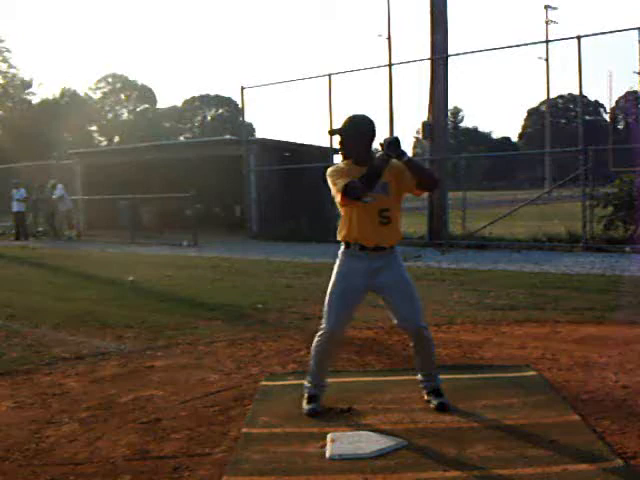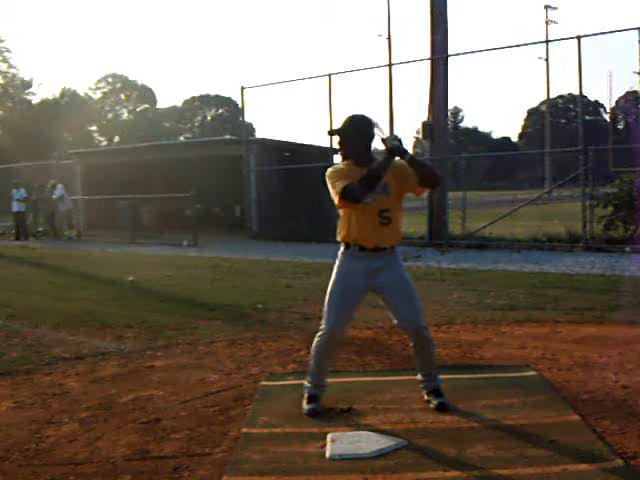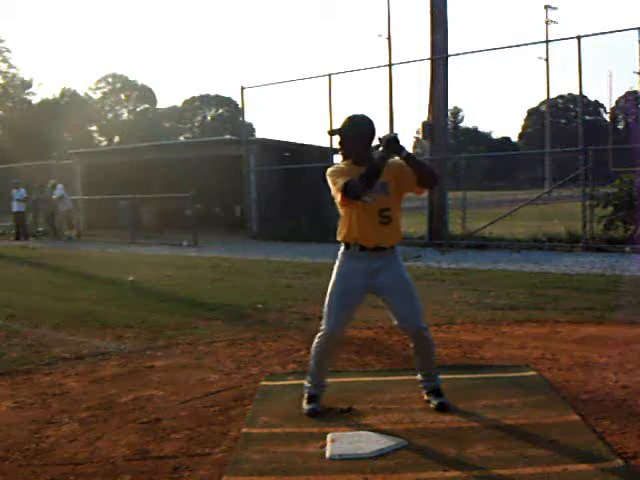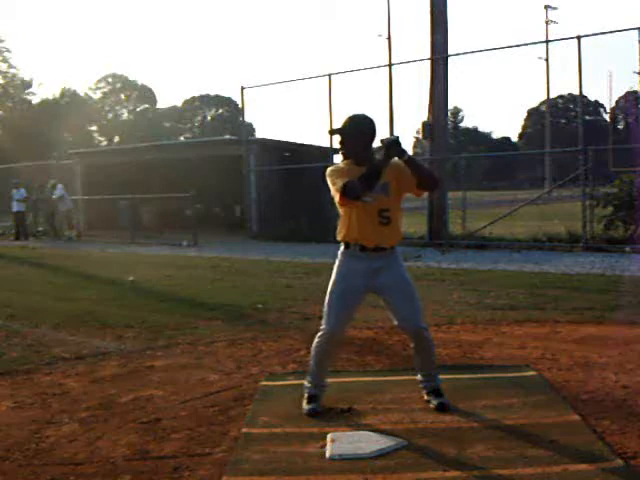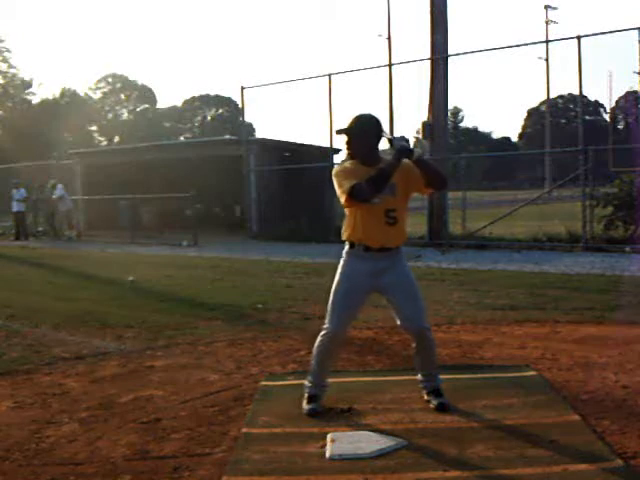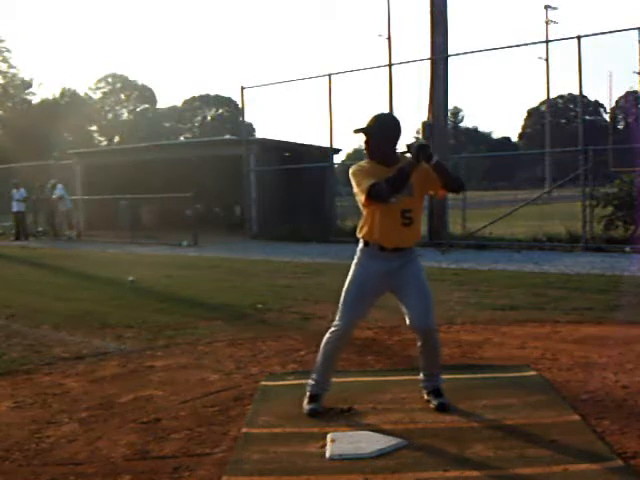
dt=0.3s
person 1, frame 1
left shoulder: (395, 170)
right shoulder: (337, 172)
left elbow: (431, 184)
right elbow: (357, 191)
left wrist: (400, 155)
right wrist: (385, 156)
left hip: (389, 259)
right hip: (353, 260)
left knee: (417, 327)
right knee: (330, 329)
left ankle: (431, 386)
right ankle: (313, 390)
person 1, frame 2
left shoulder: (397, 170)
right shoulder: (336, 173)
left elbow: (433, 181)
right elbow: (356, 194)
left wrist: (403, 154)
right wrist: (386, 160)
left hip: (388, 260)
right hip: (352, 261)
left knee: (417, 327)
right knee: (330, 330)
left ankle: (431, 386)
right ankle: (313, 390)
person 1, frame 3
left shoulder: (395, 169)
right shoulder: (337, 172)
left elbow: (431, 180)
right elbow: (355, 190)
left wrist: (400, 152)
right wrist: (384, 154)
left hip: (388, 260)
right hip: (352, 260)
left knee: (417, 327)
right knee: (330, 330)
left ankle: (431, 386)
right ankle: (313, 390)
person 1, frame 4
left shoulder: (395, 170)
right shoulder: (336, 172)
left elbow: (432, 184)
right elbow: (356, 191)
left wrist: (401, 155)
right wrist: (384, 157)
left hip: (388, 260)
right hip: (352, 260)
left knee: (416, 328)
right knee: (330, 330)
left ankle: (431, 386)
right ankle: (313, 390)
person 1, frame 5
left shoulder: (403, 170)
right shoulder: (342, 172)
left elbow: (440, 183)
right elbow: (364, 194)
left wrist: (411, 156)
right wrist: (395, 160)
left hip: (393, 260)
right hip: (357, 260)
left knee: (419, 327)
right knee: (333, 330)
left ankle: (431, 386)
right ankle: (314, 390)
person 1, frame 6
left shoulder: (419, 169)
right shoulder: (360, 171)
left elbow: (457, 187)
right elbow: (382, 194)
left wrist: (431, 161)
right wrist: (414, 163)
left hip: (407, 259)
right hip: (371, 258)
left knee: (425, 327)
right knee: (342, 327)
left ankle: (431, 385)
right ankle: (316, 389)
